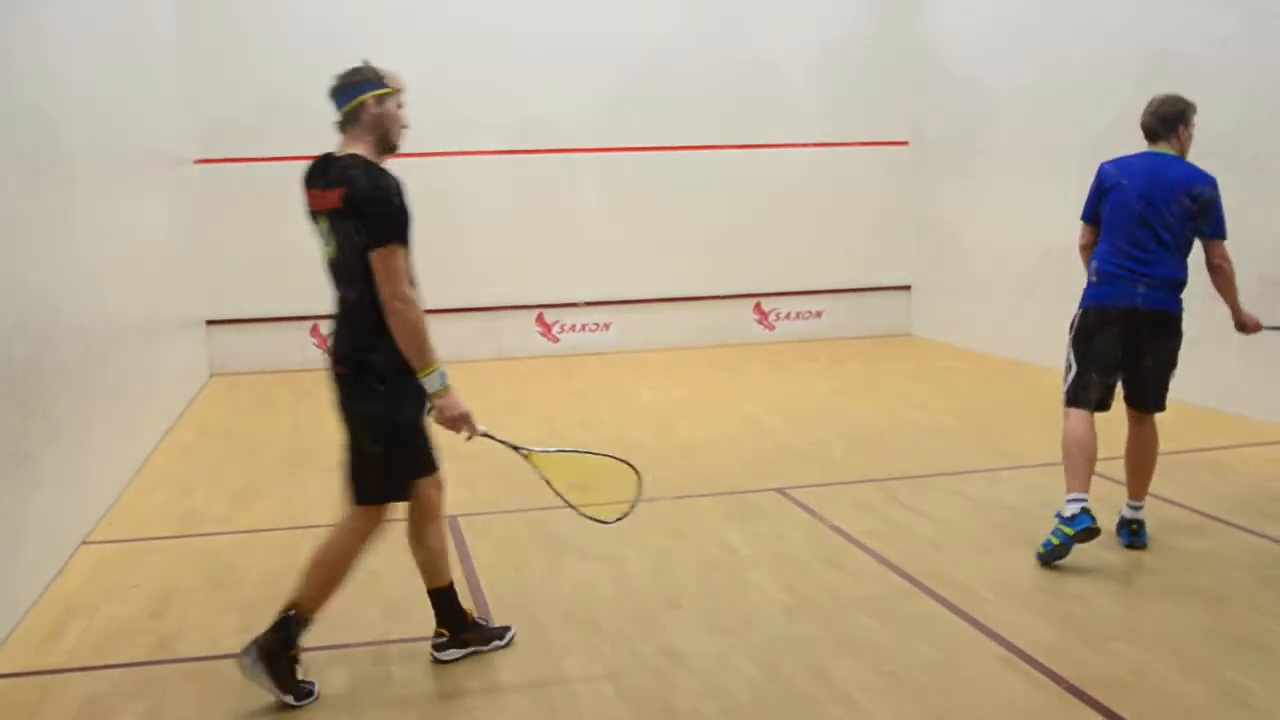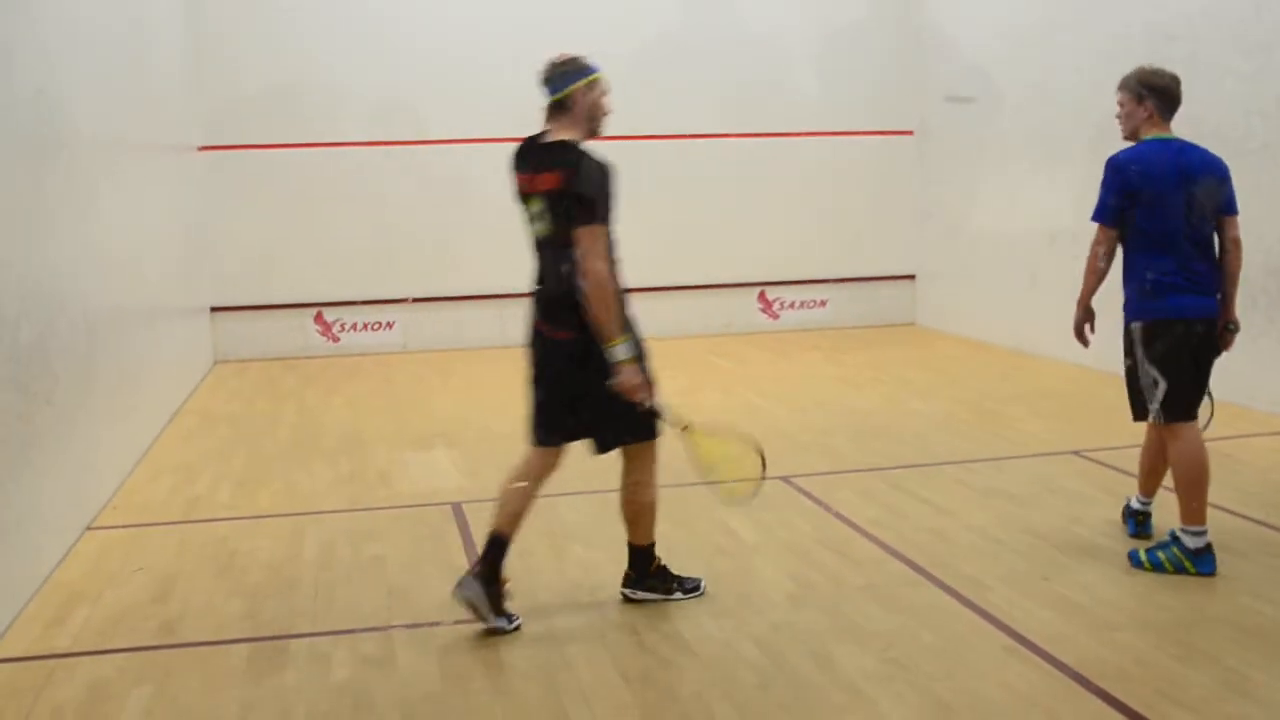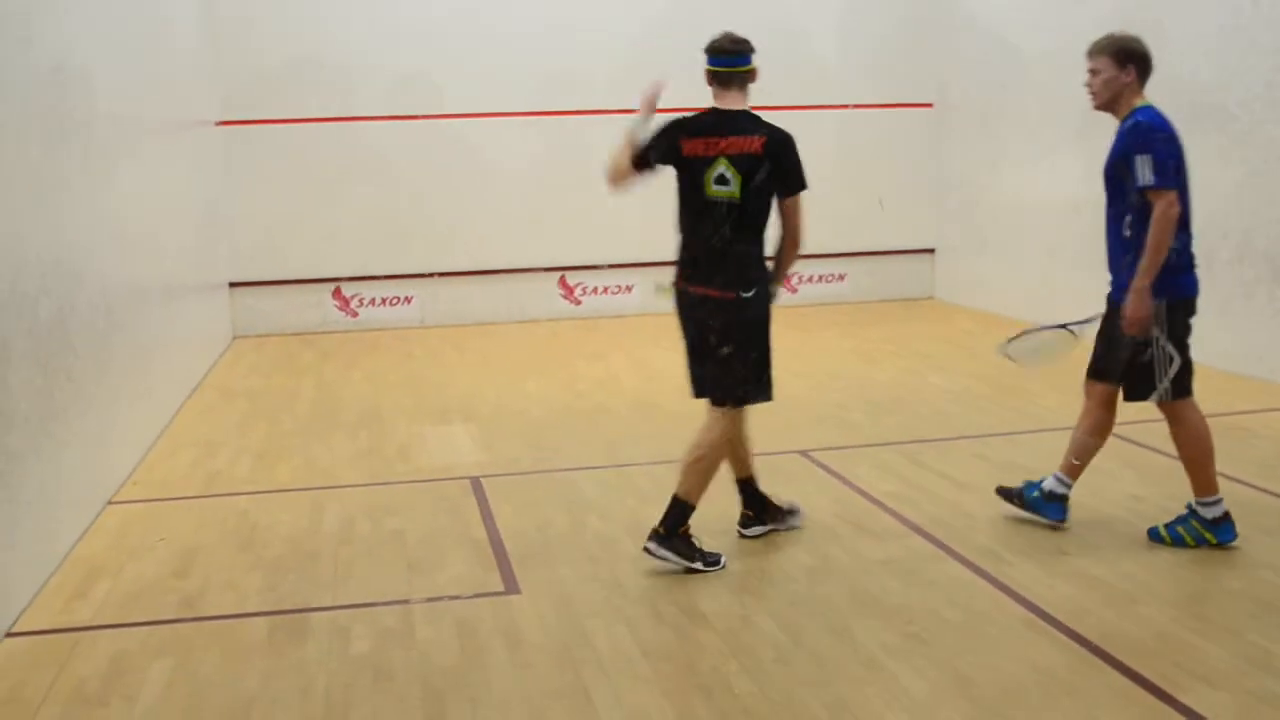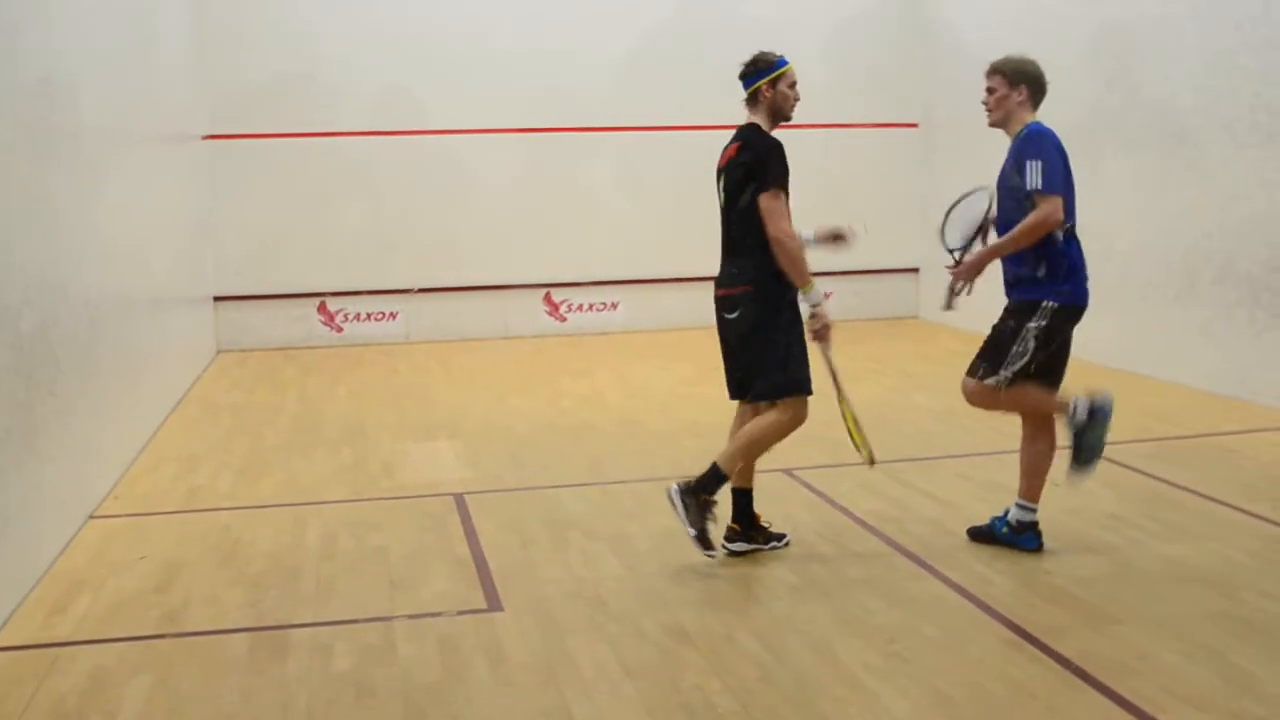
dt=0.7s
person 1, frame 1
left shoulder: (322, 176)
right shoulder: (376, 188)
right elbow: (396, 299)
left wrist: (378, 92)
right wrist: (439, 385)
left hip: (358, 364)
right hip: (381, 372)
left knee: (425, 494)
right knee: (366, 517)
left ankle: (454, 624)
right ankle: (276, 646)
person 1, frame 2
left shoulder: (528, 158)
right shoulder: (587, 170)
left elbow: (549, 137)
right elbow: (595, 271)
left wrist: (560, 82)
right wrist: (622, 355)
left hip: (549, 332)
right hip: (591, 334)
left knee: (543, 454)
right knee: (639, 452)
left ankle: (486, 573)
right ankle: (643, 572)
person 1, frame 3
left shoulder: (678, 134)
right shoulder: (775, 142)
left elbow: (617, 175)
right elbow: (792, 233)
left wrist: (643, 118)
right wrist: (776, 275)
left hip: (693, 290)
right hip: (742, 294)
left knee: (726, 402)
right knee: (726, 413)
left ankle: (757, 507)
right ankle: (672, 530)
person 1, frame 4
left shoulder: (734, 149)
right shoulder: (765, 147)
right elbow: (777, 235)
left wrist: (813, 236)
right wrist: (814, 300)
left hip: (736, 294)
right hip: (760, 296)
left knee: (754, 407)
right knee: (787, 408)
left ankle: (743, 524)
right ankle: (698, 492)
person 2, frame 1
left shoulder: (1110, 171)
right shoulder: (1200, 184)
left elbow: (1086, 242)
right elbow: (1216, 260)
right wrist: (1237, 313)
left hip: (1105, 303)
right hip: (1161, 311)
left knee: (1080, 407)
right knee: (1142, 415)
left ankle: (1076, 511)
right ankle: (1132, 518)
person 2, frame 2
left shoulder: (1125, 165)
right shoulder: (1211, 165)
left elbow: (1104, 246)
right elbow: (1232, 242)
left wrist: (1084, 303)
right wrist: (1228, 310)
left hip: (1154, 312)
right hip: (1202, 311)
left knee: (1177, 423)
right knee: (1167, 415)
left ankle: (1195, 543)
right ankle: (1139, 509)
person 2, frame 3
left shoulder: (1146, 129)
right shoulder: (1135, 130)
left elbow: (1168, 210)
left wrist: (1141, 289)
left hip: (1159, 293)
right hip: (1136, 291)
left knee: (1174, 399)
right knee: (1100, 390)
left ankle: (1211, 515)
right ankle: (1053, 493)
person 2, frame 4
left shoulder: (1036, 140)
right shoulder: (1023, 145)
left elbow: (1050, 215)
left wrist: (984, 254)
right wrist: (982, 260)
left hip: (1049, 295)
right hip: (1038, 295)
left knee: (981, 388)
right knee: (1032, 409)
left ankle: (1082, 411)
right ankle: (1022, 521)
